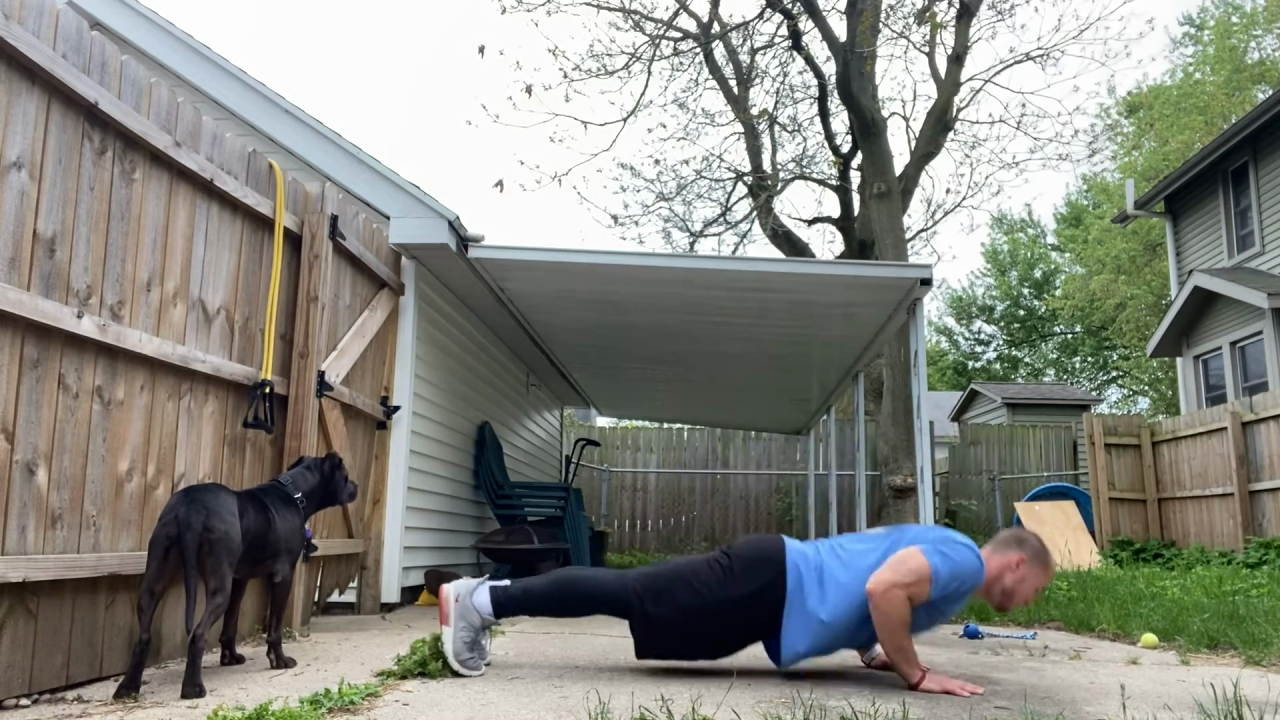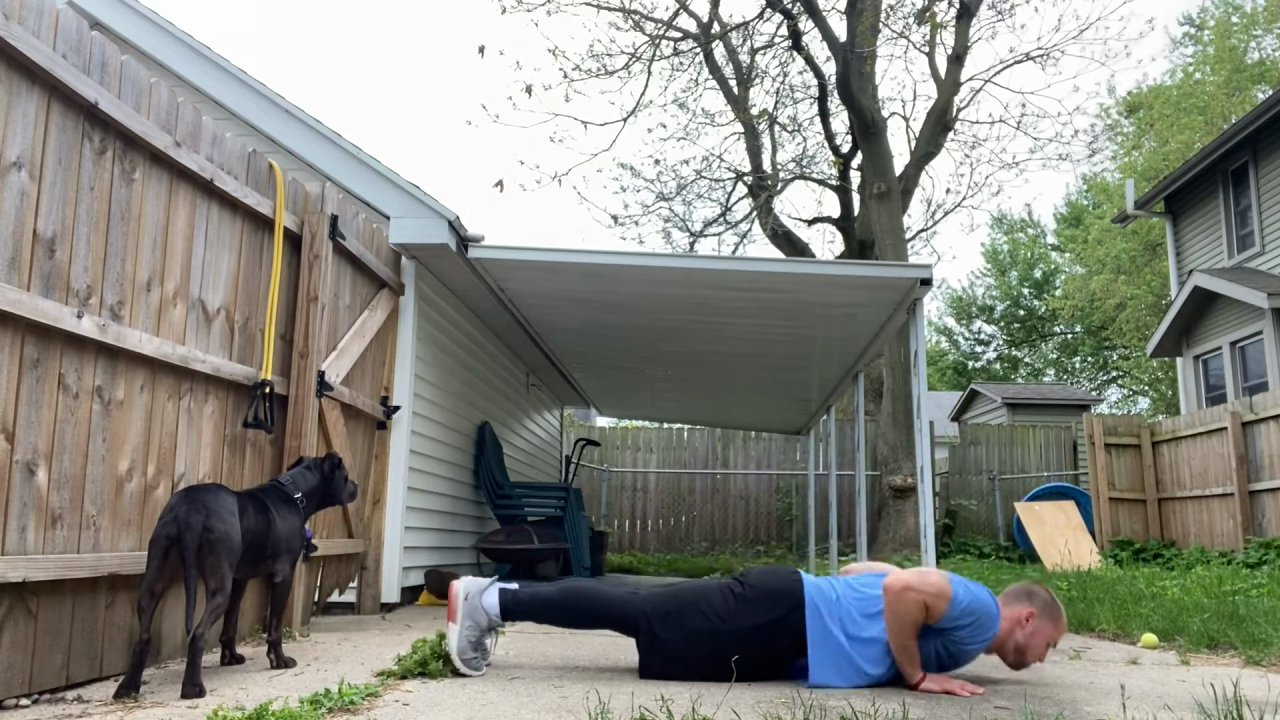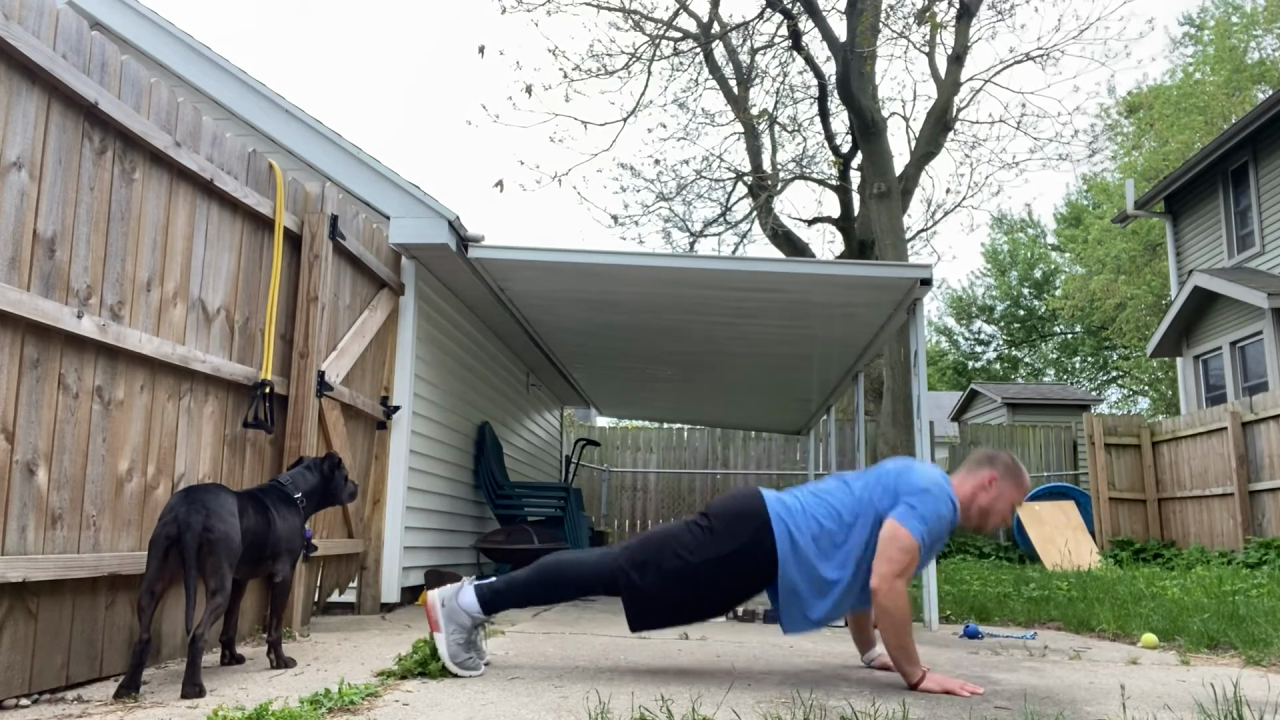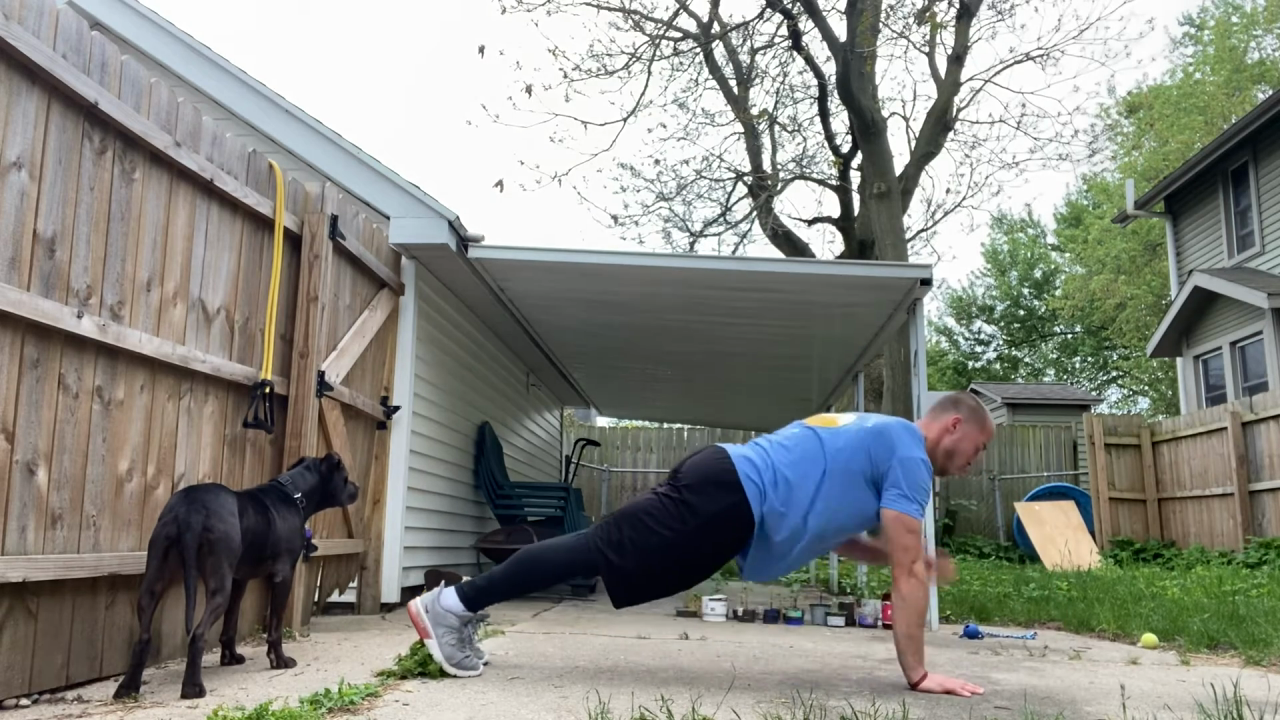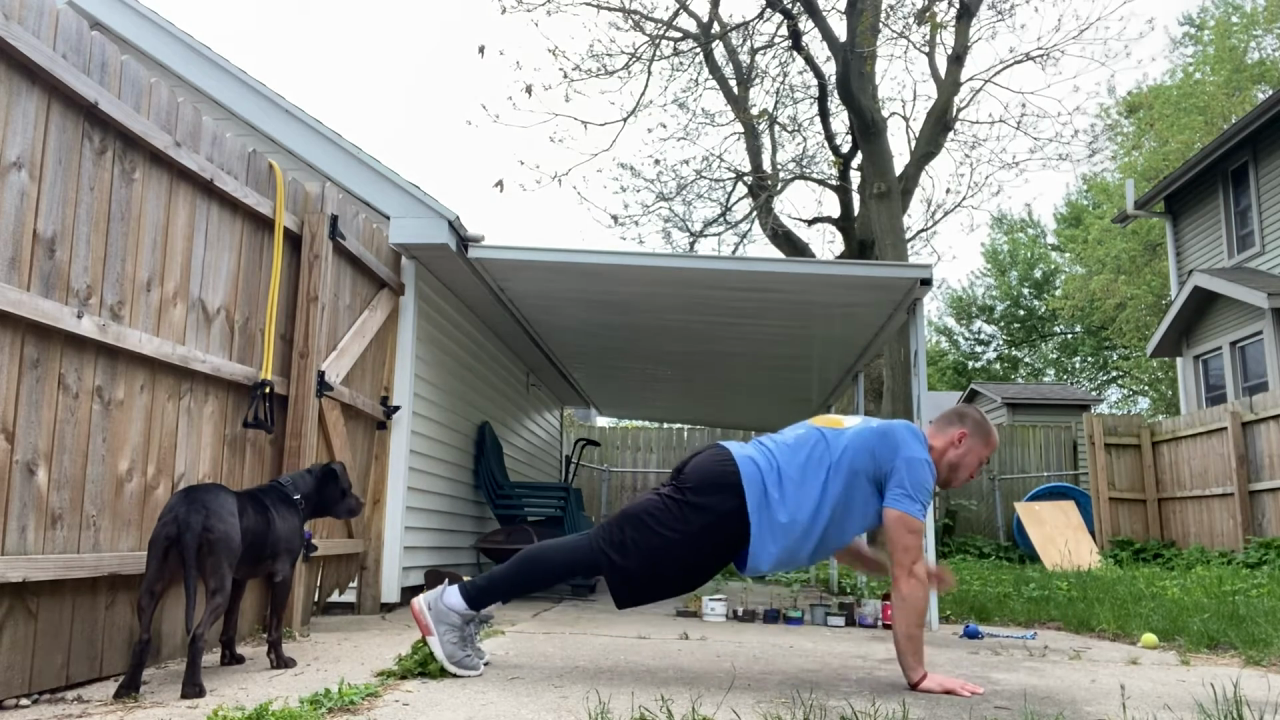
dt=0.3s
person 1, frame 1
left shoulder: (943, 551)
right shoulder: (961, 566)
right elbow: (884, 588)
left wrist: (870, 649)
right wrist: (912, 670)
left hip: (779, 580)
right hip: (771, 586)
left knee: (626, 590)
right knee: (629, 595)
left ankle: (485, 596)
right ankle: (480, 598)
person 1, frame 2
left shoulder: (958, 603)
right shoulder: (980, 612)
left elbow: (858, 570)
right elbow: (900, 588)
left wrist: (887, 658)
right wrist: (914, 672)
left hip: (794, 603)
right hip: (786, 619)
left knee: (638, 607)
right knee: (638, 614)
left ankle: (496, 593)
right ankle: (490, 598)
person 1, frame 3
left shoulder: (915, 483)
right shoulder: (932, 497)
left elbow: (864, 577)
right elbow: (883, 584)
left wrist: (870, 649)
right wrist: (913, 671)
left hip: (756, 531)
right hip: (756, 540)
left knee: (614, 568)
right knee: (618, 572)
left ankle: (471, 598)
right ankle: (465, 603)
person 1, frame 4
left shoulder: (879, 436)
right shoulder: (909, 455)
left elbow: (834, 525)
right elbow: (905, 575)
left wrist: (908, 559)
right wrist: (918, 673)
left hip: (722, 481)
right hip: (728, 501)
left knee: (595, 550)
right knee: (600, 553)
left ankle: (457, 605)
right ankle: (451, 605)
person 1, frame 5
left shoulder: (883, 441)
right shoulder: (913, 457)
left elbow: (832, 526)
right elbow: (906, 572)
left wrist: (897, 566)
right wrist: (917, 671)
left hip: (725, 482)
right hip: (729, 500)
left knee: (598, 550)
right knee: (600, 552)
left ankle: (460, 604)
right ankle: (453, 602)
